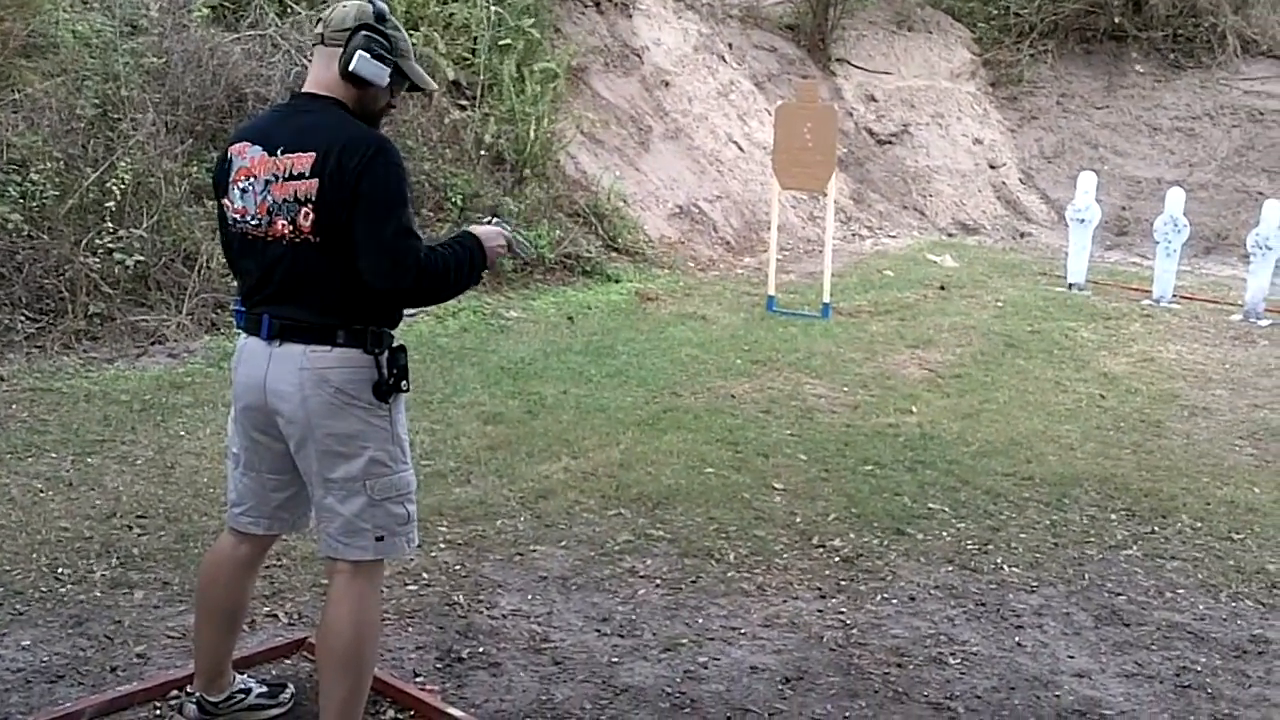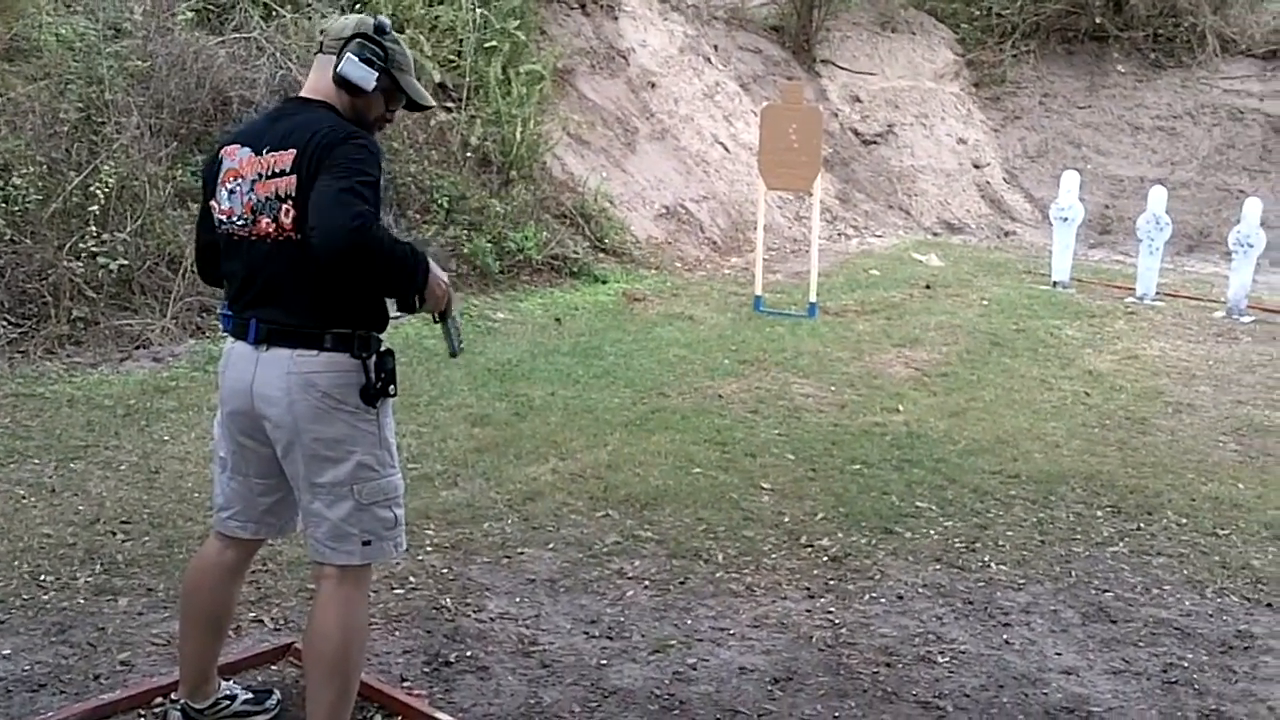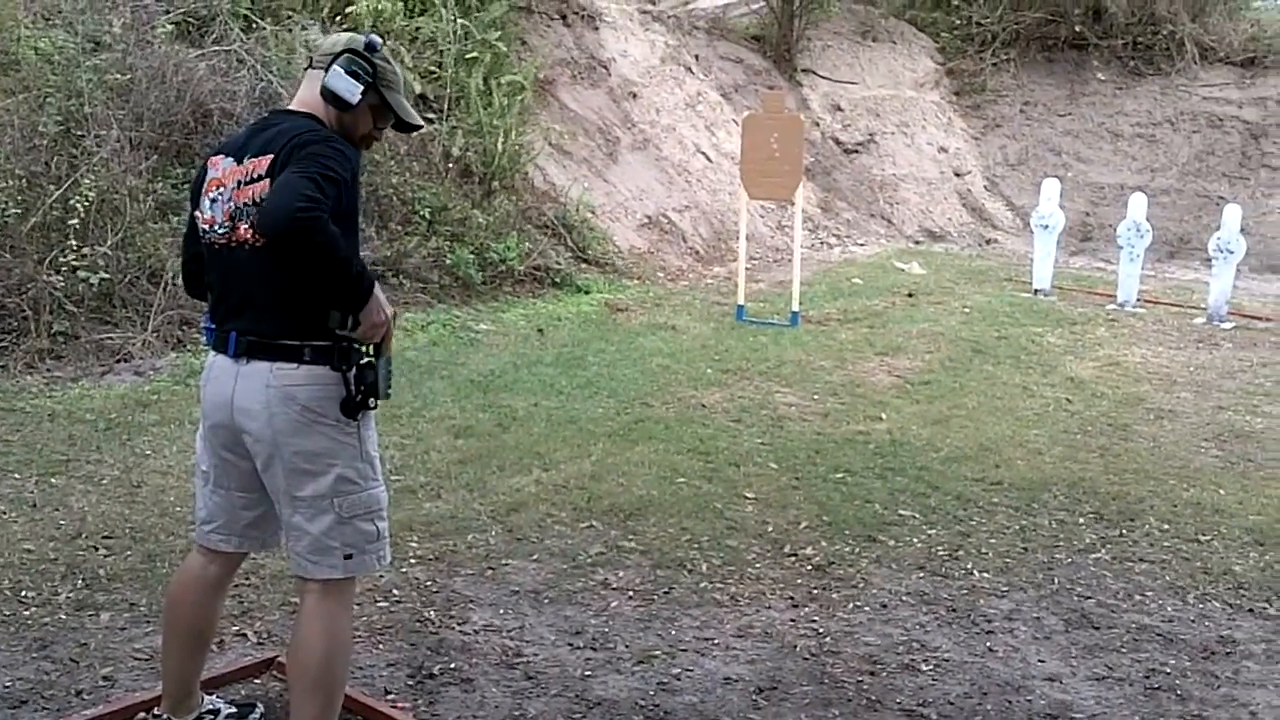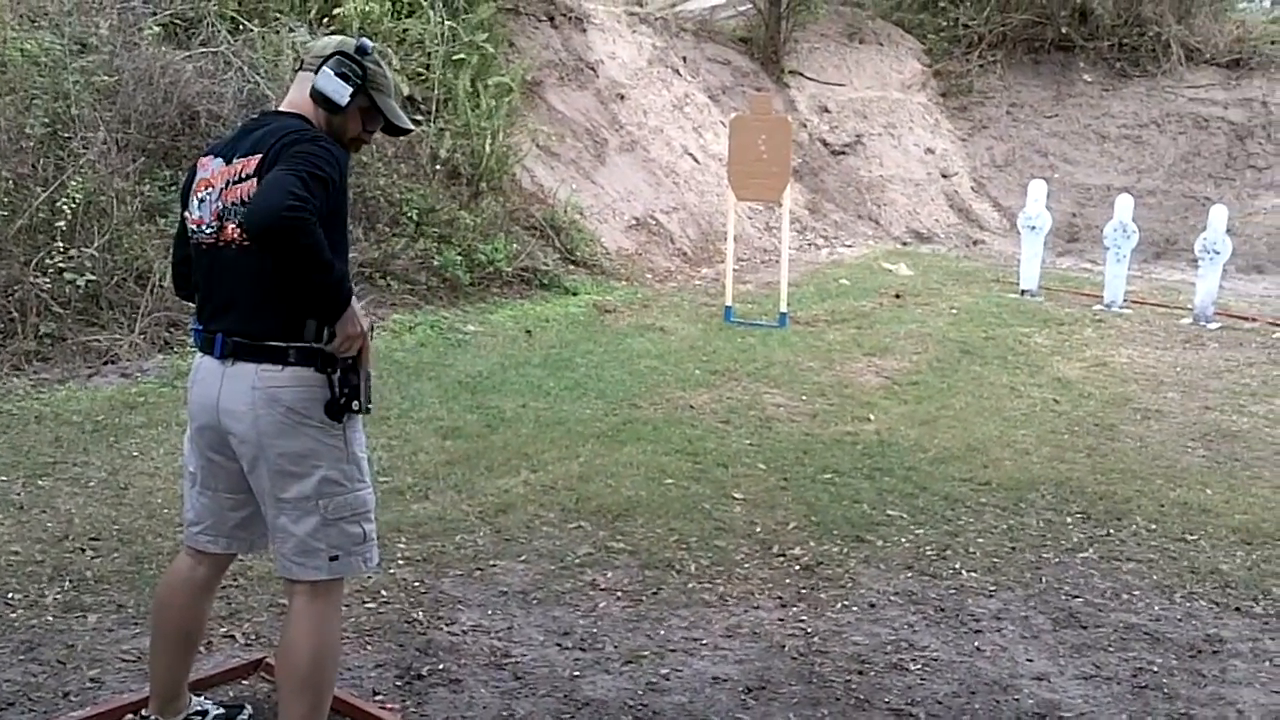
dt=0.2s
person 1, frame 1
left shoulder: (243, 143)
right shoulder: (364, 150)
right elbow: (399, 277)
right wrist: (475, 249)
left hip: (256, 357)
right hip: (337, 373)
left knee: (244, 530)
right knee: (358, 562)
person 1, frame 2
left shoulder: (234, 147)
right shoulder: (342, 142)
left elbow: (212, 263)
right elbow: (344, 237)
right wrist: (420, 272)
left hip: (243, 361)
right hip: (323, 376)
left knee: (231, 536)
right knee: (345, 566)
person 1, frame 3
left shoulder: (223, 156)
right shoulder: (321, 148)
left elbow: (196, 274)
right elbow: (291, 219)
right wrist: (363, 292)
left hip: (224, 375)
right hip: (303, 389)
left knee: (215, 549)
right knee: (328, 581)
person 1, frame 4
left shoulder: (213, 157)
right shoulder: (311, 148)
left elbow: (186, 275)
right elbow: (278, 218)
right wrist: (338, 301)
left hip: (211, 376)
right hip: (289, 390)
left knee: (203, 551)
right knee: (316, 581)
